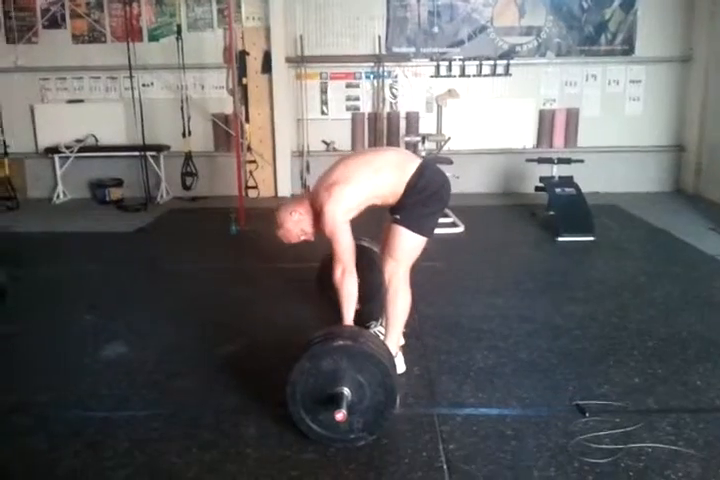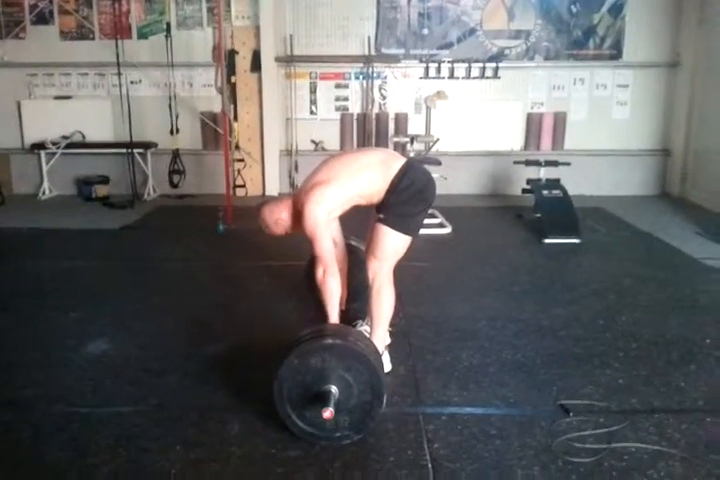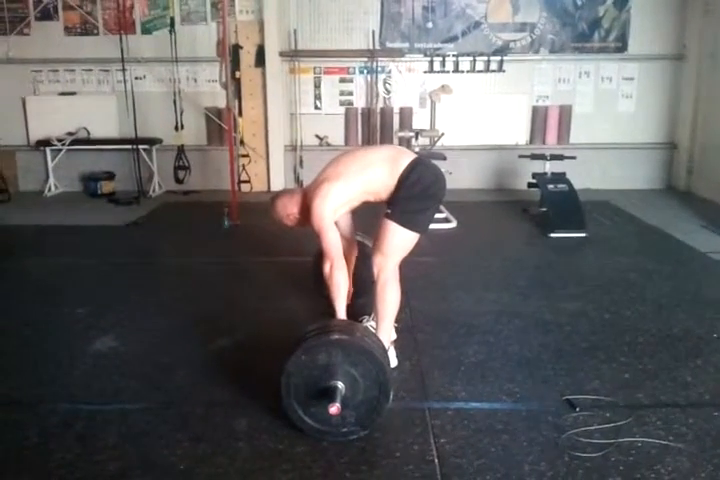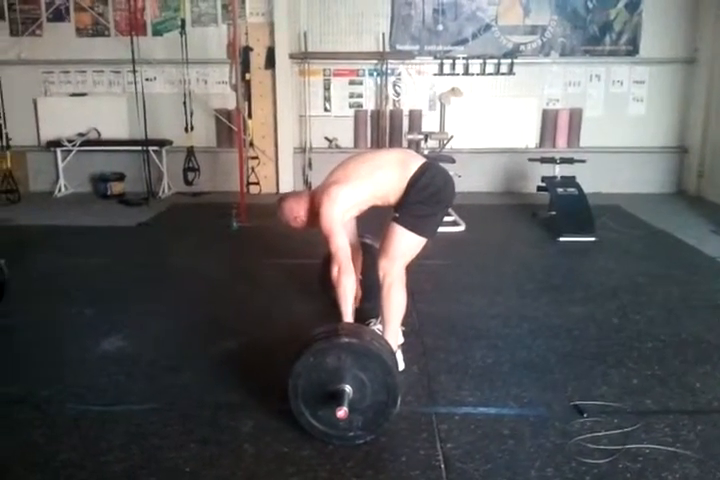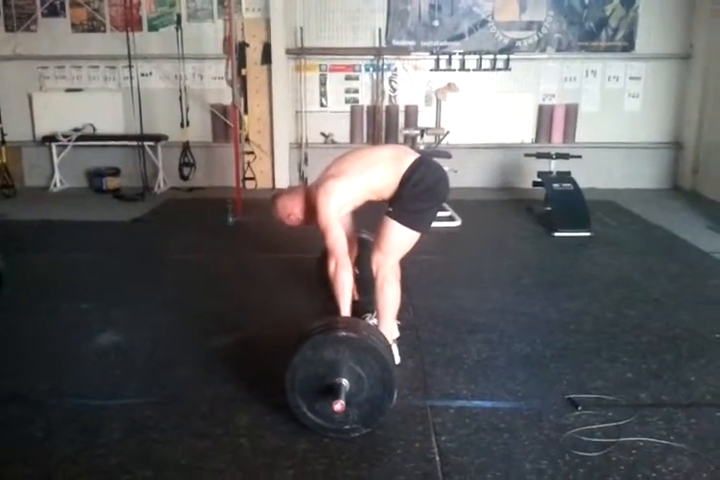
dt=1s
person 1, frame 1
left shoulder: (329, 210)
right shoulder: (322, 195)
left elbow: (344, 270)
right elbow: (345, 244)
left wrist: (347, 324)
right wrist: (350, 291)
left hip: (425, 188)
right hip: (418, 179)
left knee: (394, 270)
right knee: (389, 260)
left ankle: (390, 354)
right ankle: (390, 329)
person 1, frame 2
left shoulder: (310, 210)
right shoulder: (312, 196)
left elbow: (326, 270)
right elbow: (337, 243)
left wrist: (333, 323)
right wrist: (343, 290)
left hip: (410, 186)
right hip: (405, 177)
left knee: (378, 269)
right knee: (375, 260)
left ankle: (377, 352)
right ankle: (377, 328)
person 1, frame 3
left shoulder: (319, 206)
right shoulder: (327, 194)
left elbow: (334, 265)
right elbow: (348, 241)
left wrist: (341, 320)
right wrist: (349, 284)
left hip: (418, 184)
right hip: (417, 174)
left knee: (383, 265)
right knee: (383, 259)
left ankle: (383, 348)
right ankle: (381, 323)
person 1, frame 4
left shoulder: (327, 208)
right shoulder: (332, 195)
left elbow: (342, 268)
right elbow: (352, 245)
left wrist: (347, 324)
right wrist: (356, 284)
left hip: (427, 187)
right hip: (427, 177)
left knee: (388, 268)
right knee: (390, 262)
left ankle: (390, 352)
right ankle: (389, 327)
person 1, frame 5
left shoulder: (324, 202)
right shoulder: (325, 190)
left elbow: (339, 261)
right elbow: (348, 240)
left wrist: (345, 319)
right wrist: (350, 279)
left hip: (421, 182)
right hip: (421, 172)
left knee: (382, 262)
right knee: (385, 257)
left ankle: (386, 345)
right ankle: (386, 322)
